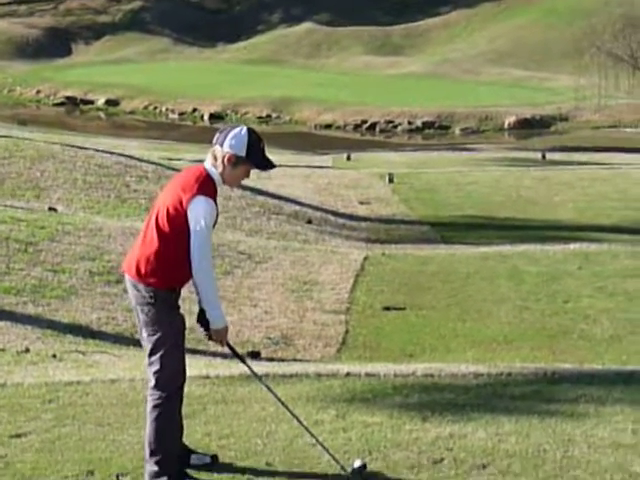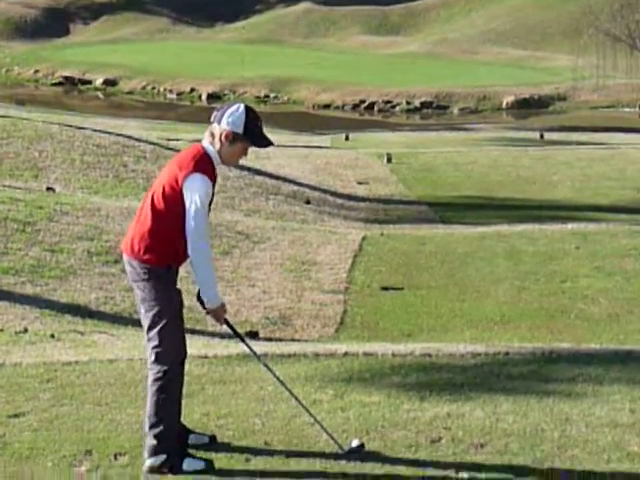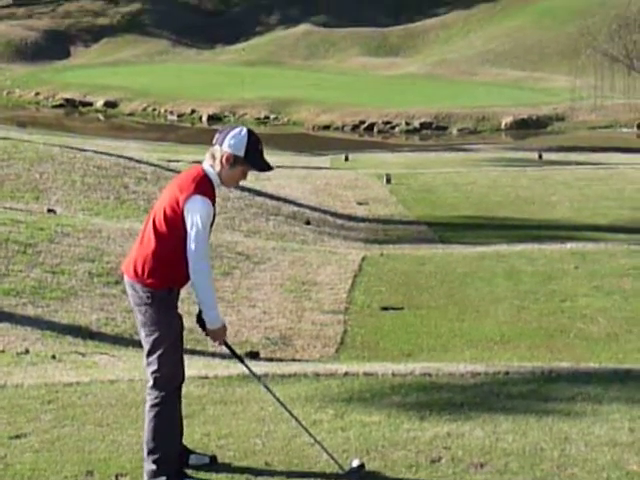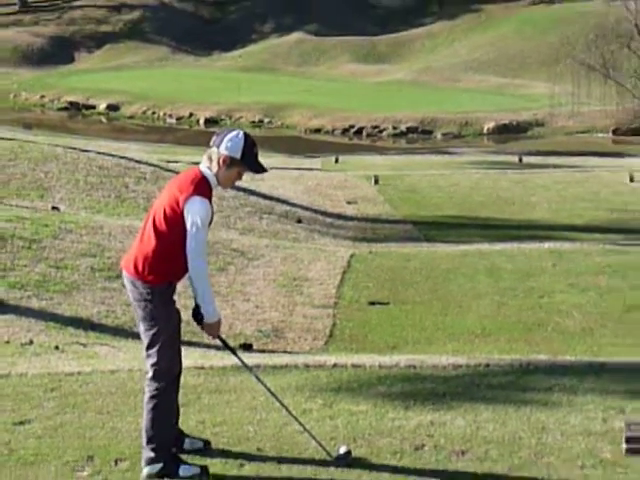
dt=0.2s
person 1, frame 1
left shoulder: (193, 178)
right shoulder: (202, 196)
left elbow: (193, 256)
right elbow: (201, 264)
left wrist: (206, 309)
right wrist: (217, 319)
left hip: (148, 280)
right hip: (154, 287)
left knee: (170, 373)
right knee: (167, 378)
left ankle: (171, 450)
person 1, frame 2
left shoulder: (195, 158)
right shoulder: (198, 174)
left elbow: (193, 234)
right elbow: (197, 242)
left wrist: (208, 291)
right wrist: (212, 298)
left hip: (151, 259)
right hip: (151, 264)
left knee: (170, 351)
right knee: (168, 356)
left ankle: (171, 429)
right ankle: (161, 450)
person 1, frame 3
left shoulder: (194, 179)
right shoulder: (199, 196)
left elbow: (191, 256)
right elbow: (198, 264)
left wrist: (208, 313)
right wrist: (214, 319)
left hip: (150, 282)
right hip: (153, 287)
left knee: (170, 373)
right knee: (165, 378)
left ankle: (171, 449)
person 1, frame 4
left shoulder: (190, 179)
right shoulder: (198, 197)
left elbow: (189, 254)
right elbow: (196, 261)
left wrist: (202, 305)
right wrist: (211, 313)
left hip: (146, 277)
right hip: (150, 283)
left knee: (167, 364)
right knee: (163, 369)
left ankle: (167, 434)
